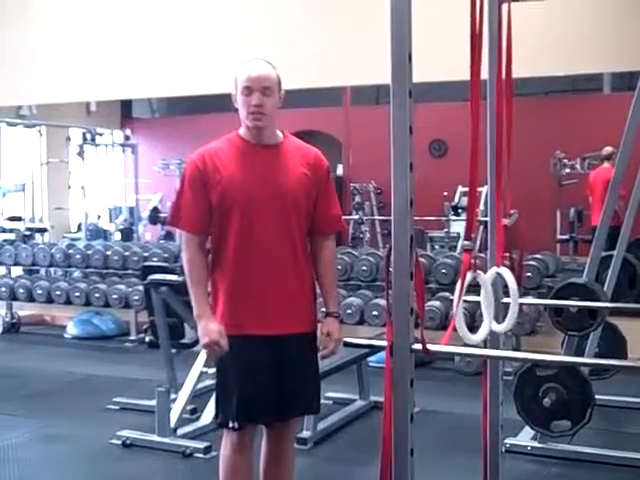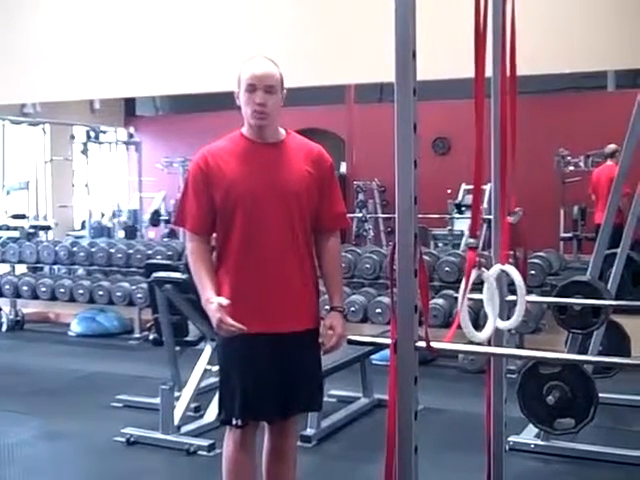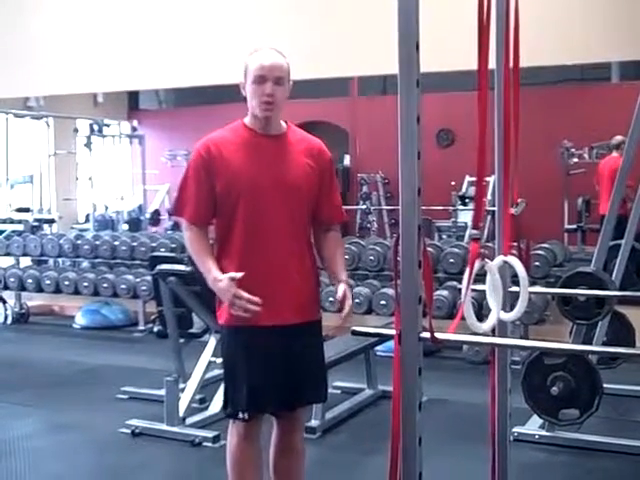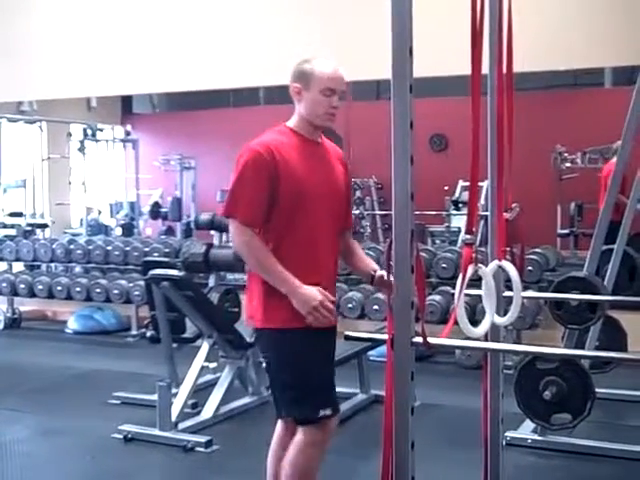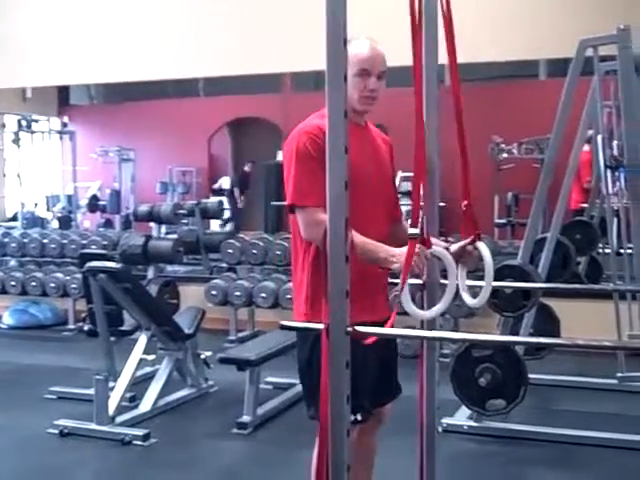
dt=1s
person 1, frame 1
left shoulder: (312, 162)
right shoulder: (206, 162)
left elbow: (324, 243)
right elbow: (192, 246)
left wrist: (333, 313)
right wrist: (203, 316)
left hip: (296, 324)
right hip: (237, 326)
left knee: (284, 428)
right knee: (239, 431)
person 1, frame 2
left shoulder: (315, 159)
right shoulder: (210, 162)
left elbow: (328, 239)
right elbow: (196, 240)
left wrist: (336, 308)
right wrist: (209, 298)
left hip: (299, 320)
right hip: (241, 322)
left knee: (286, 424)
right knee: (241, 428)
person 1, frame 3
left shoulder: (315, 152)
right shoulder: (213, 151)
left elbow: (327, 228)
right elbow: (192, 227)
left wrist: (341, 278)
right wrist: (215, 279)
left hip: (301, 312)
right hip: (245, 314)
left knee: (294, 418)
right knee: (245, 421)
person 1, frame 4
left shoulder: (335, 157)
right shoulder: (264, 153)
right elbow: (241, 235)
left wrist: (373, 273)
right wrist: (295, 290)
left hip: (317, 313)
right hip: (283, 314)
left knee: (296, 421)
right knee: (317, 422)
person 1, frame 5
left shoulder: (381, 142)
right shoulder: (311, 136)
right elbow: (313, 225)
left wrist: (441, 249)
right wrist: (388, 256)
left hip: (374, 305)
right hip: (331, 308)
left knee: (372, 415)
